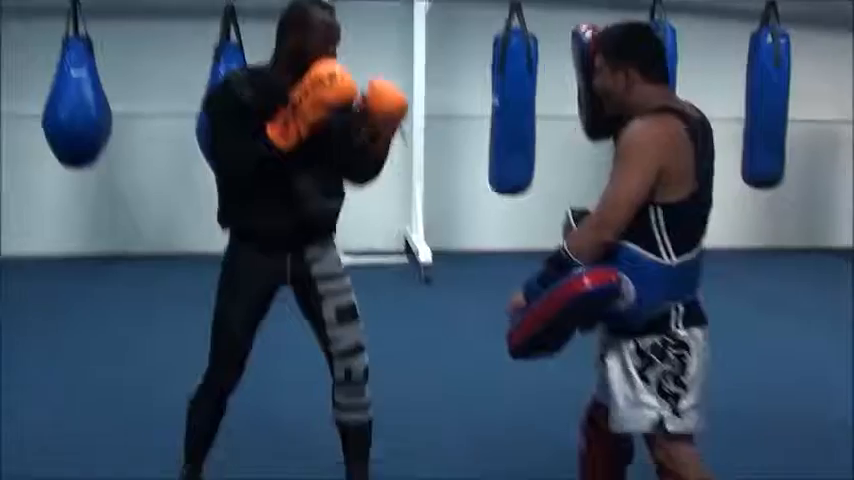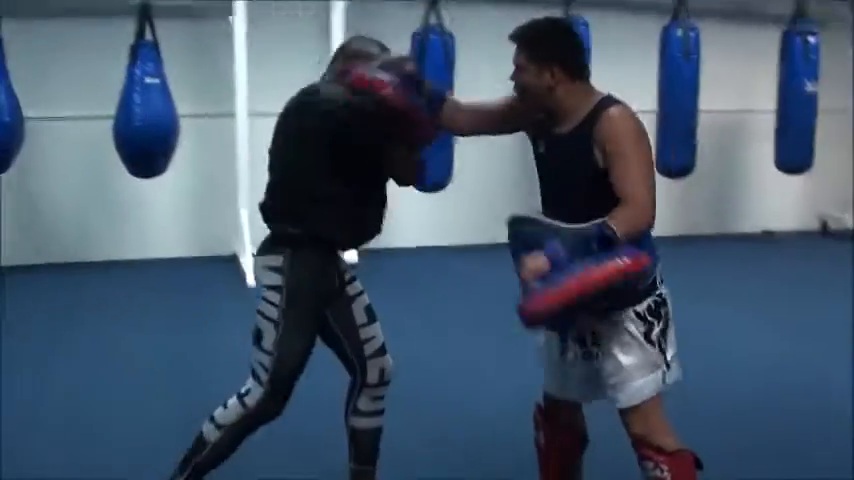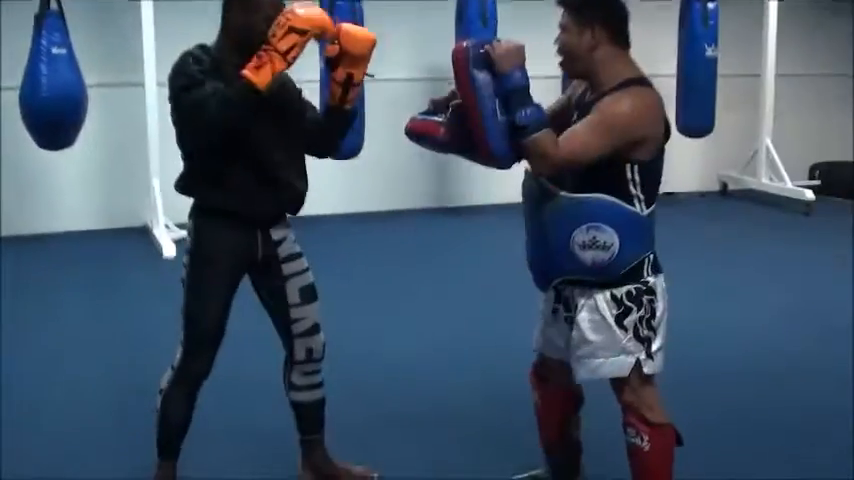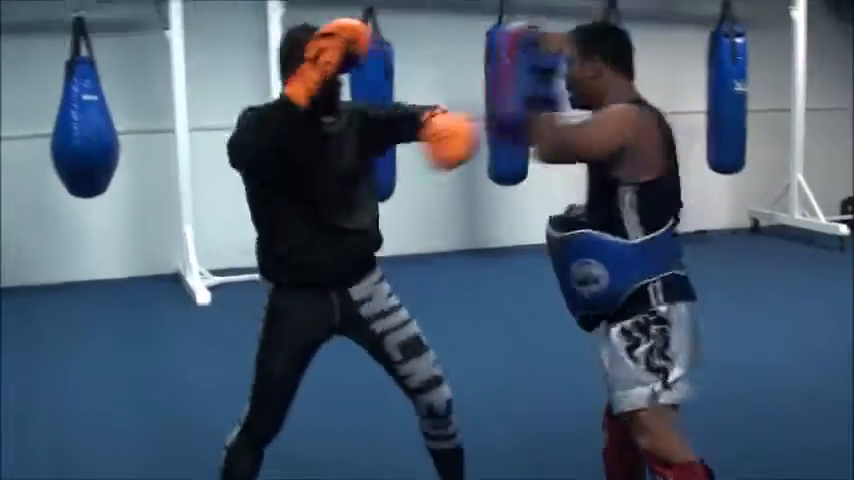
dt=0.5s
person 1, frame 1
right shoulder: (236, 92)
left elbow: (358, 169)
right elbow: (233, 167)
left wrist: (379, 134)
left hip: (314, 249)
right hip: (254, 250)
left knee: (352, 369)
right knee: (222, 373)
person 1, frame 2
left shoulder: (330, 108)
right shoulder: (324, 102)
left elbow: (369, 171)
left hip: (324, 260)
right hip: (295, 261)
left knee: (374, 370)
right knee: (266, 395)
person 1, frame 3
left shoulder: (277, 82)
right shoulder: (196, 68)
left elbow: (323, 141)
right elbow: (211, 122)
left wrist: (345, 81)
right wrist: (273, 59)
left hip: (273, 231)
right hip: (218, 231)
left knee: (307, 345)
right knee: (195, 359)
person 1, frame 4
left shoulder: (354, 119)
right shoulder: (261, 126)
left elbow: (421, 116)
right elbow: (248, 156)
left wrist: (444, 122)
right wrist: (309, 76)
left hip: (362, 285)
right hip: (297, 297)
left knee: (434, 398)
right knee: (261, 422)
person 2, frame 1
left shoulder: (648, 132)
right shoulder: (686, 118)
left elbow: (602, 229)
left hip: (658, 323)
right hip: (642, 313)
right knee: (602, 425)
person 2, frame 2
left shoulder: (614, 122)
right shoulder: (536, 112)
left elbow: (637, 216)
right elbow: (462, 119)
left hip: (627, 301)
left knee: (645, 425)
right knee: (557, 410)
person 2, frame 3
left shoulder: (635, 105)
right shoulder: (585, 90)
left elbow: (552, 157)
right elbow: (542, 132)
left wrist: (513, 80)
right wrist: (467, 107)
left hip: (618, 280)
right hip: (572, 269)
left knee: (633, 389)
right knee: (551, 371)
person 2, frame 4
left shoulder: (625, 118)
right shoulder: (626, 120)
left elbow: (553, 145)
right wrist: (586, 216)
left hip: (645, 302)
right hip: (633, 302)
left knee: (649, 429)
right knee: (623, 419)
